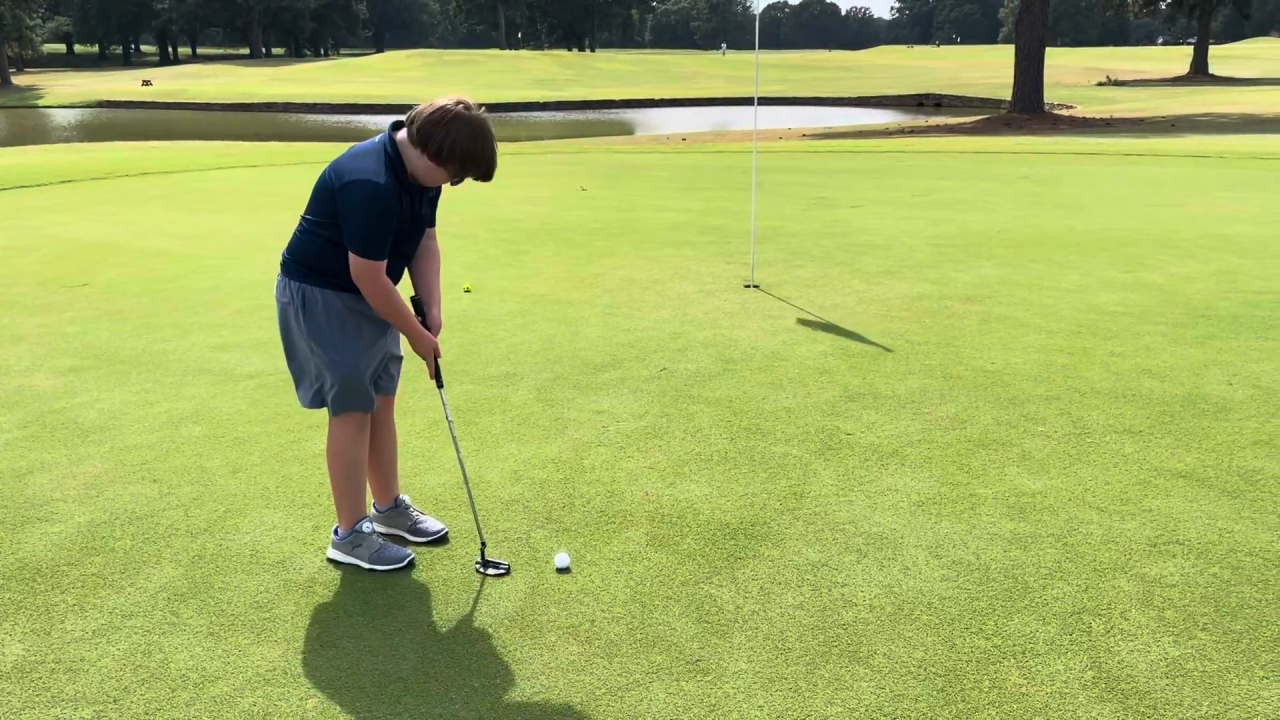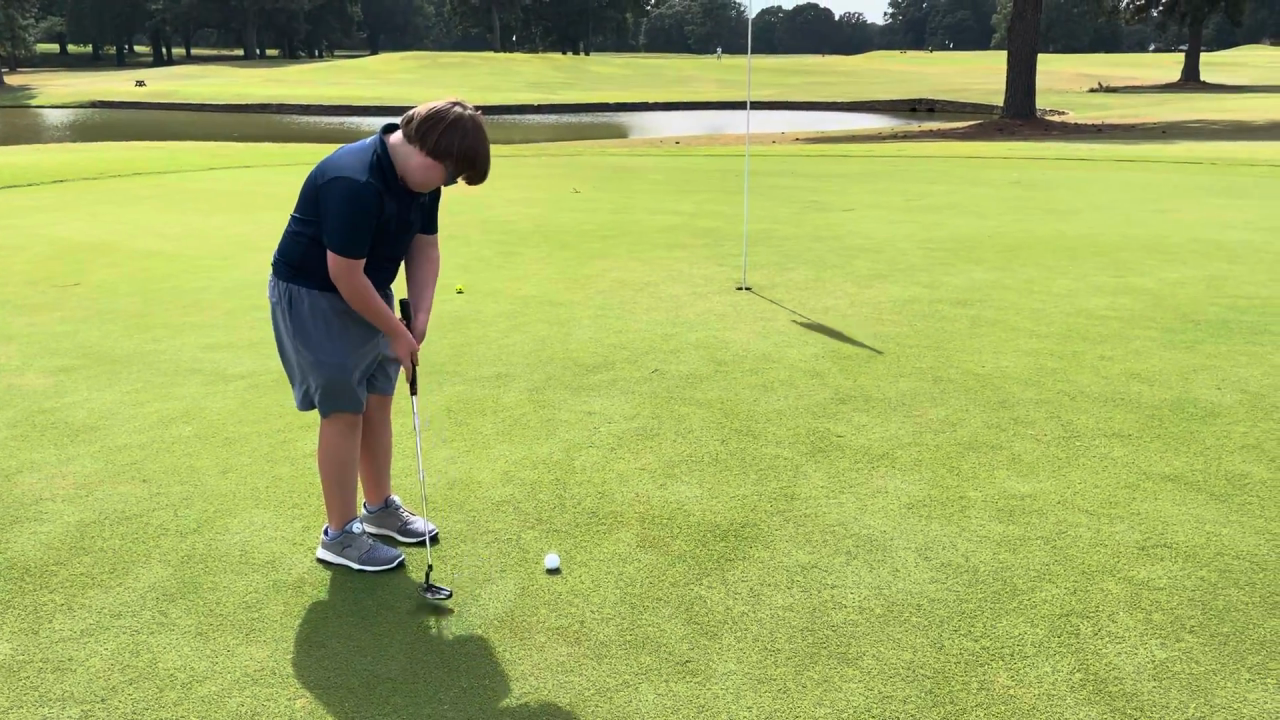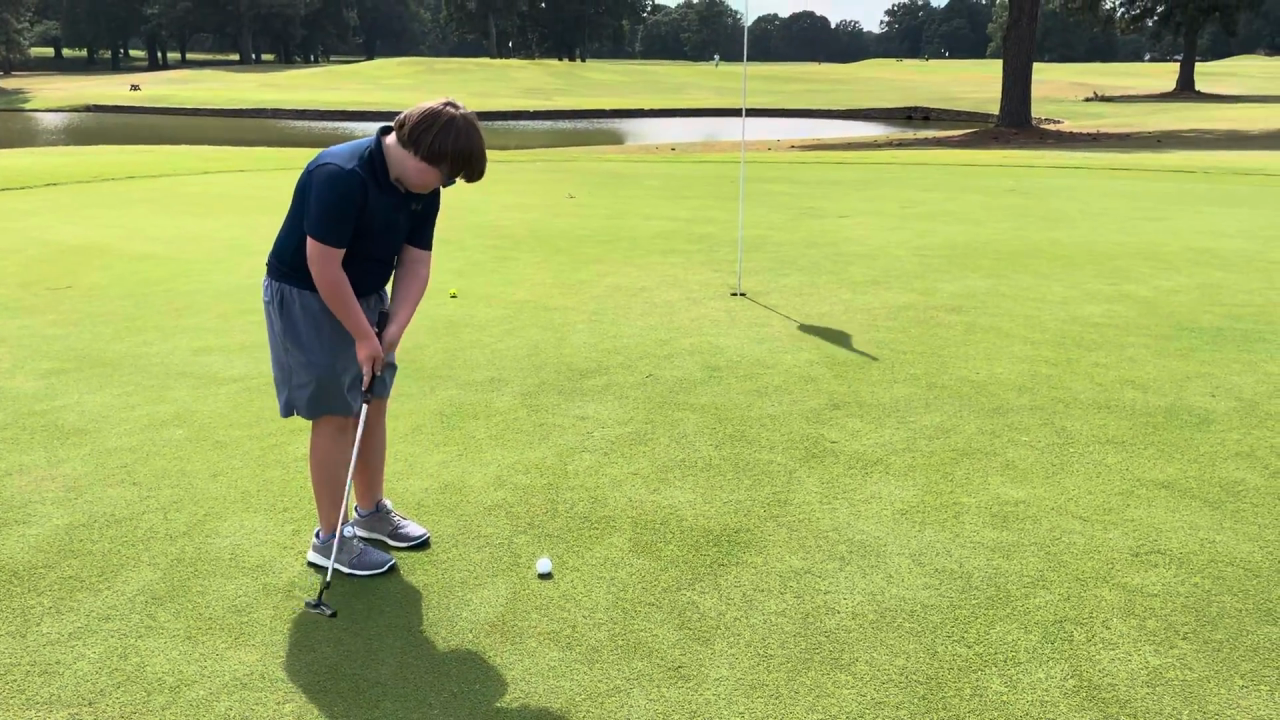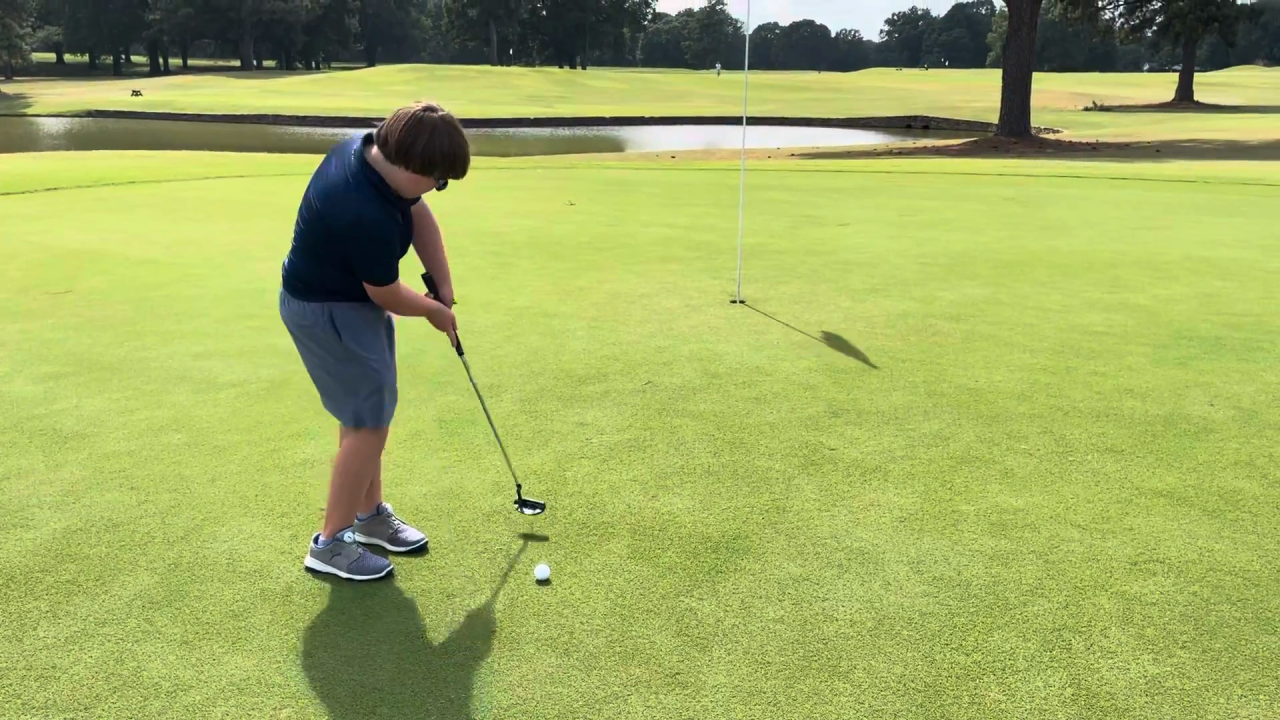
dt=0.4s
person 1, frame 1
left shoulder: (420, 171)
right shoulder: (370, 184)
left elbow: (424, 239)
right elbow: (369, 276)
left wrist: (433, 309)
right wrist: (415, 333)
left hip: (367, 292)
right hip: (320, 294)
left knee: (381, 402)
right knee: (352, 409)
left ankle: (389, 507)
right ankle: (350, 533)
person 1, frame 2
left shoulder: (421, 180)
right shoulder: (354, 183)
left elbow: (424, 245)
right elbow: (344, 273)
left wrist: (419, 317)
right wrist: (396, 332)
left hip: (367, 293)
right hip: (313, 295)
left knee: (378, 401)
right knee: (343, 410)
left ankle: (379, 508)
right ankle: (340, 534)
person 1, frame 3
left shoulder: (421, 188)
right shoulder: (341, 177)
left elbow: (415, 262)
right elbow: (323, 267)
left wrist: (393, 332)
right wrist: (363, 336)
left hip: (364, 294)
right hip: (306, 298)
left knee: (373, 404)
right knee: (335, 414)
left ankle: (371, 512)
right ankle: (330, 538)
person 1, frame 4
left shoulder: (364, 147)
right shoulder: (366, 217)
left elbow: (419, 216)
right elbow: (388, 297)
left wrist: (444, 282)
right wrist: (434, 311)
left hip: (332, 295)
right hip: (327, 310)
left knee: (366, 409)
right knee: (369, 420)
left ankle: (369, 514)
right ankle: (331, 542)
